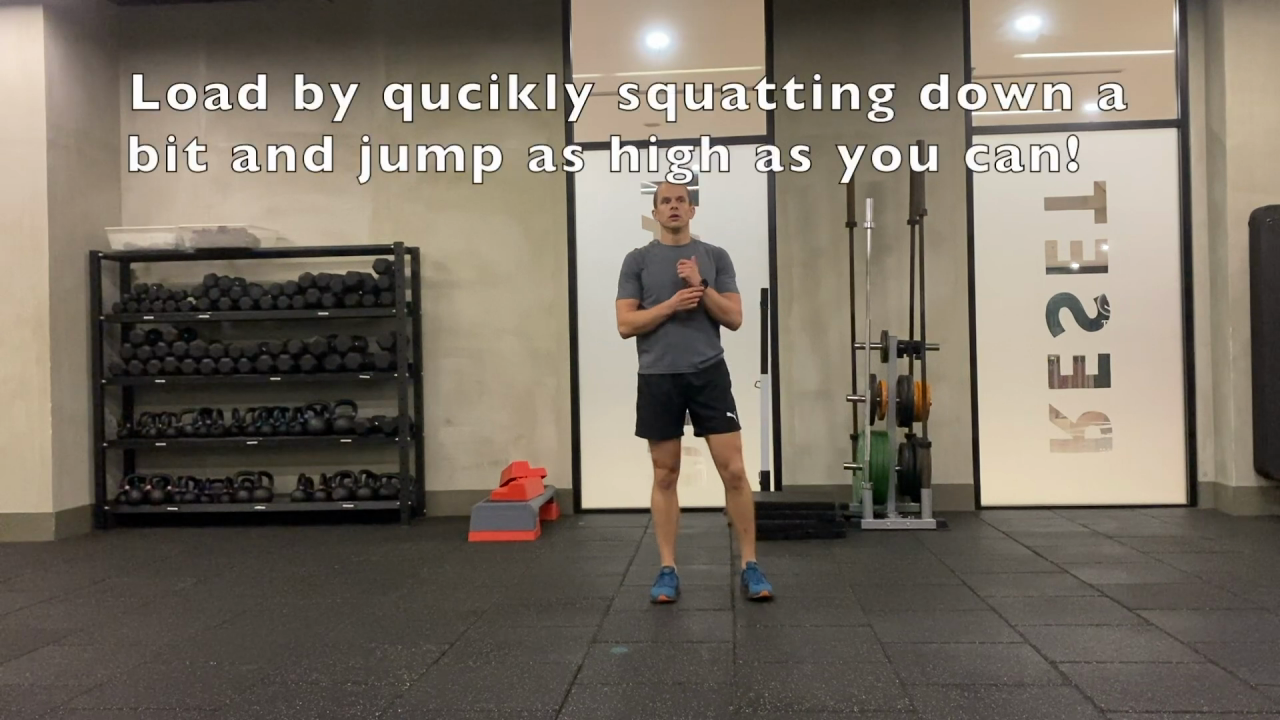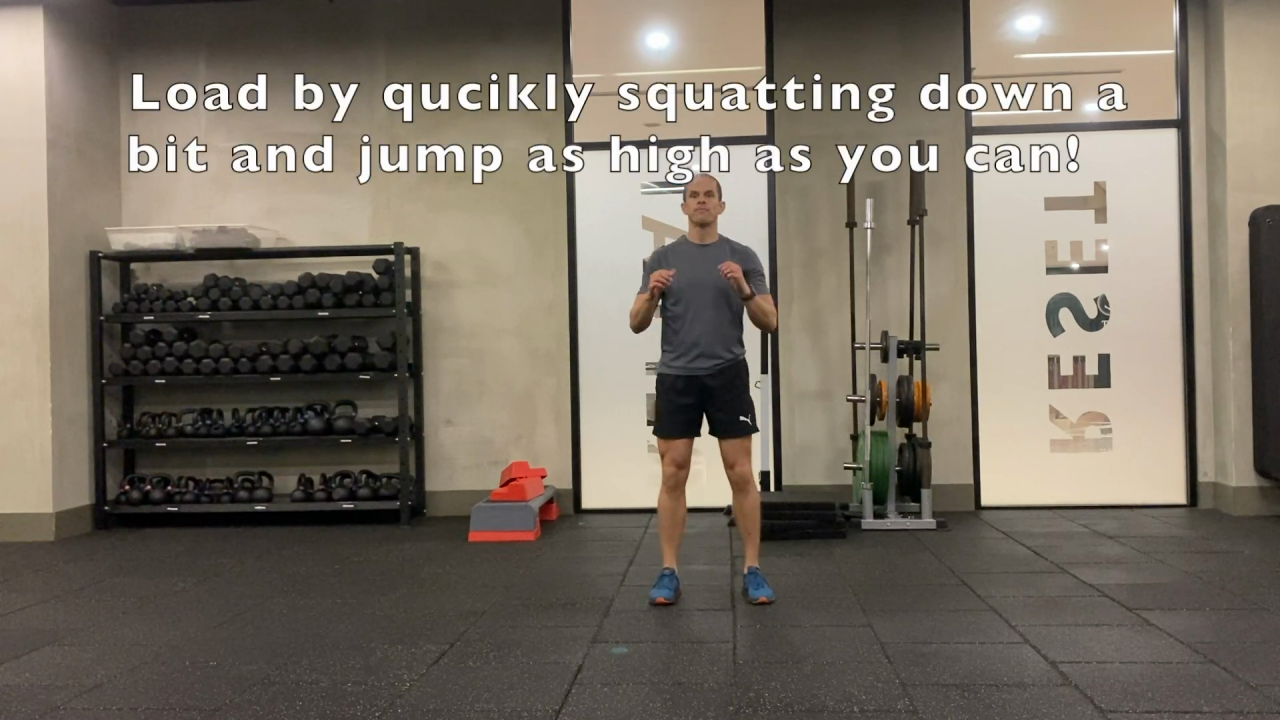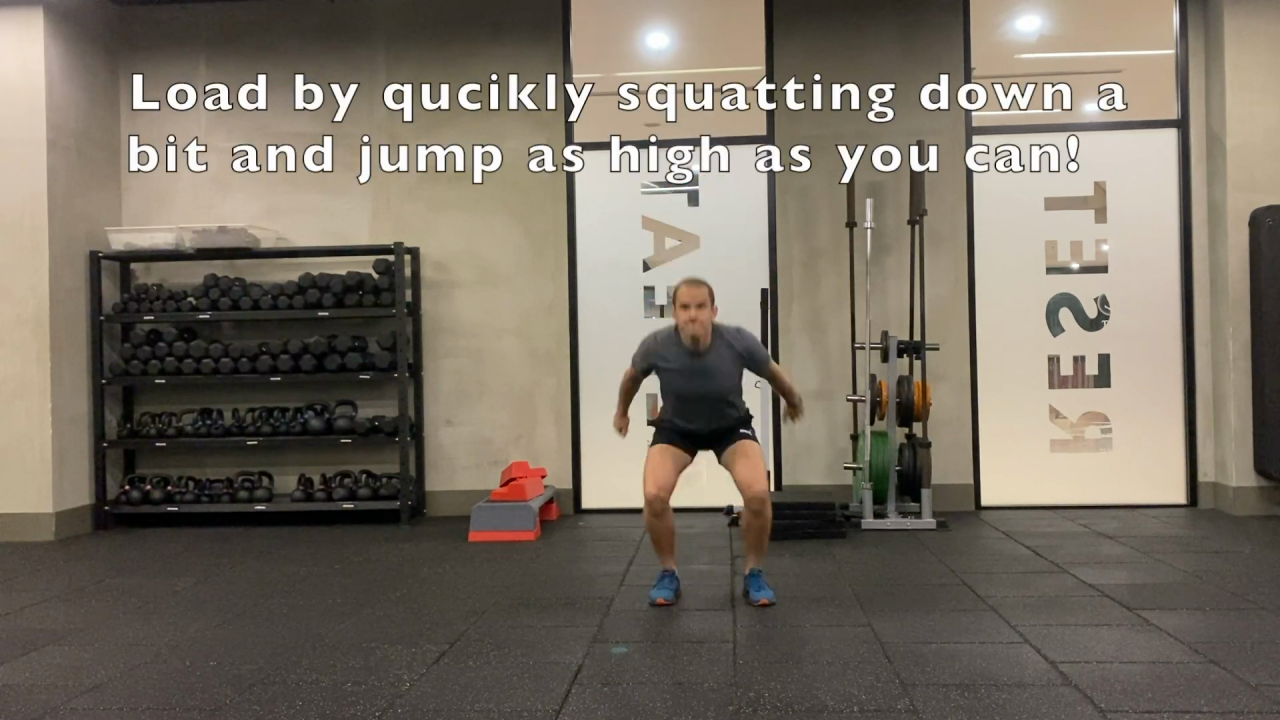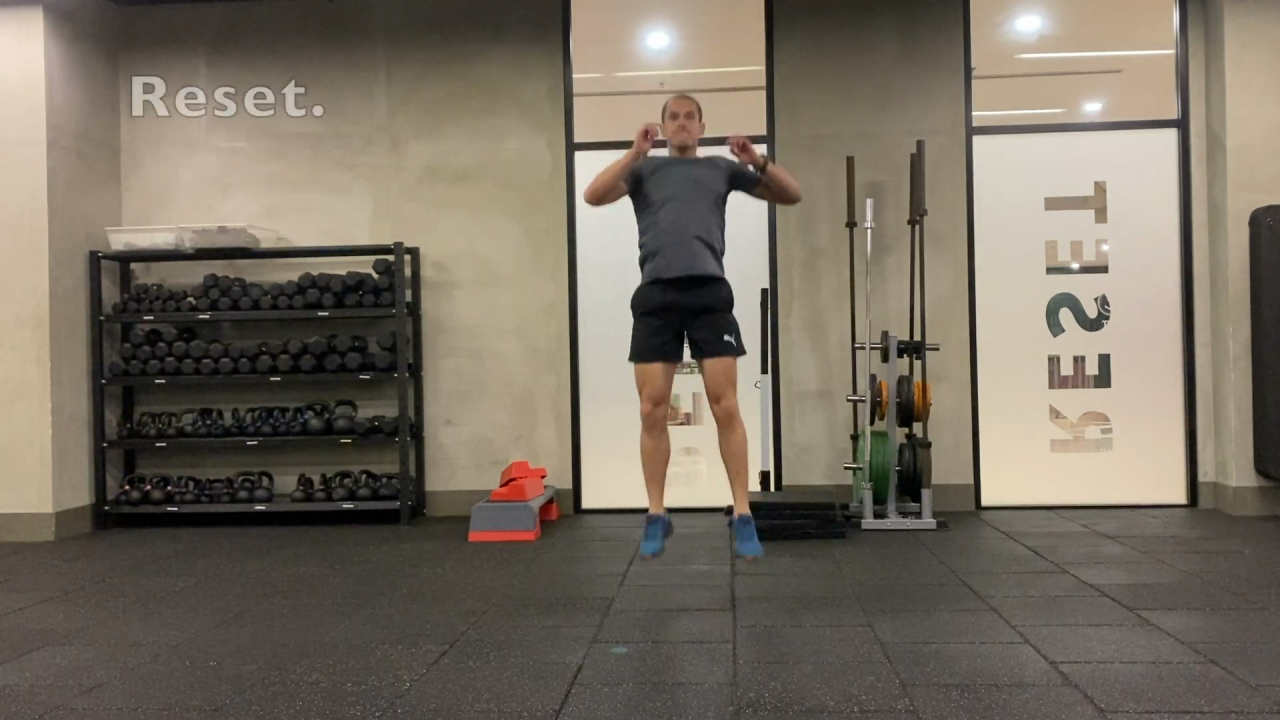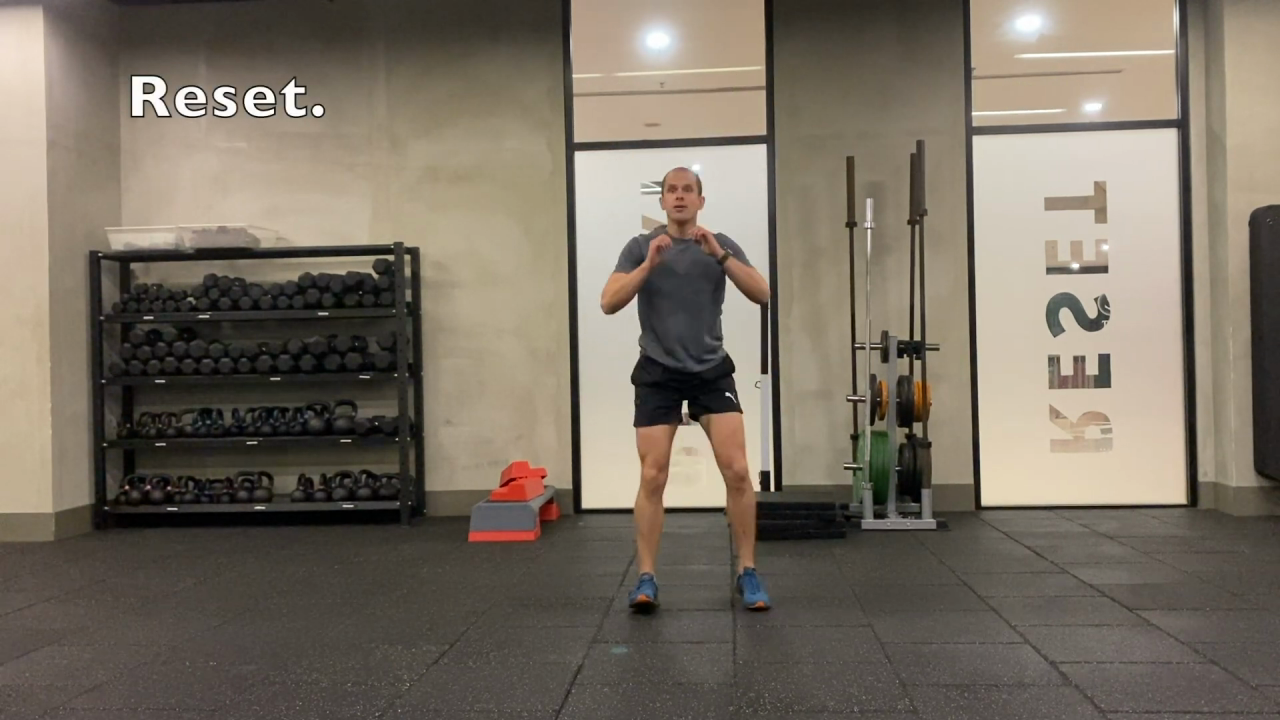
dt=1s
person 1, frame 1
left shoulder: (716, 257)
right shoulder: (637, 260)
left elbow: (734, 318)
right elbow: (626, 324)
left wrist: (700, 286)
right wrist: (671, 303)
left hip: (708, 374)
right hip: (658, 378)
left knee: (734, 471)
right knee: (665, 477)
left ankle: (749, 565)
right ankle: (668, 569)
person 1, frame 2
left shoulder: (743, 256)
right shoulder: (662, 258)
left elbow: (770, 322)
right elbow: (636, 323)
left wrist: (744, 289)
right wrist: (651, 293)
left hip: (728, 375)
right hip: (676, 377)
left knee: (742, 476)
right knee: (673, 477)
left ankle: (752, 569)
right ankle: (669, 572)
person 1, frame 3
left shoulder: (739, 342)
right shoulder: (656, 345)
left elbow: (773, 372)
right elbow: (631, 376)
left wrist: (793, 400)
right wrist: (621, 411)
left hip: (730, 424)
right hip: (676, 427)
left knee: (758, 492)
right knee: (655, 493)
left ankle: (753, 571)
right ankle: (668, 572)
person 1, frame 4
left shoulder: (722, 169)
right shoulder: (644, 169)
left elbow: (792, 195)
right elbow: (593, 196)
left wrist: (759, 161)
right wrist: (635, 153)
left hip: (709, 294)
right hip: (657, 296)
left knee: (725, 408)
right knee: (653, 411)
left ankle: (742, 516)
right ankle: (656, 516)
person 1, frame 5
left shoulder: (722, 244)
right shoulder: (639, 246)
left elbow: (762, 294)
right elbow: (608, 303)
left wrist: (720, 254)
right wrist: (649, 263)
left hip: (712, 371)
right hip: (657, 373)
left knee: (736, 471)
right knee: (653, 476)
left ankle: (747, 572)
right ankle: (646, 577)
